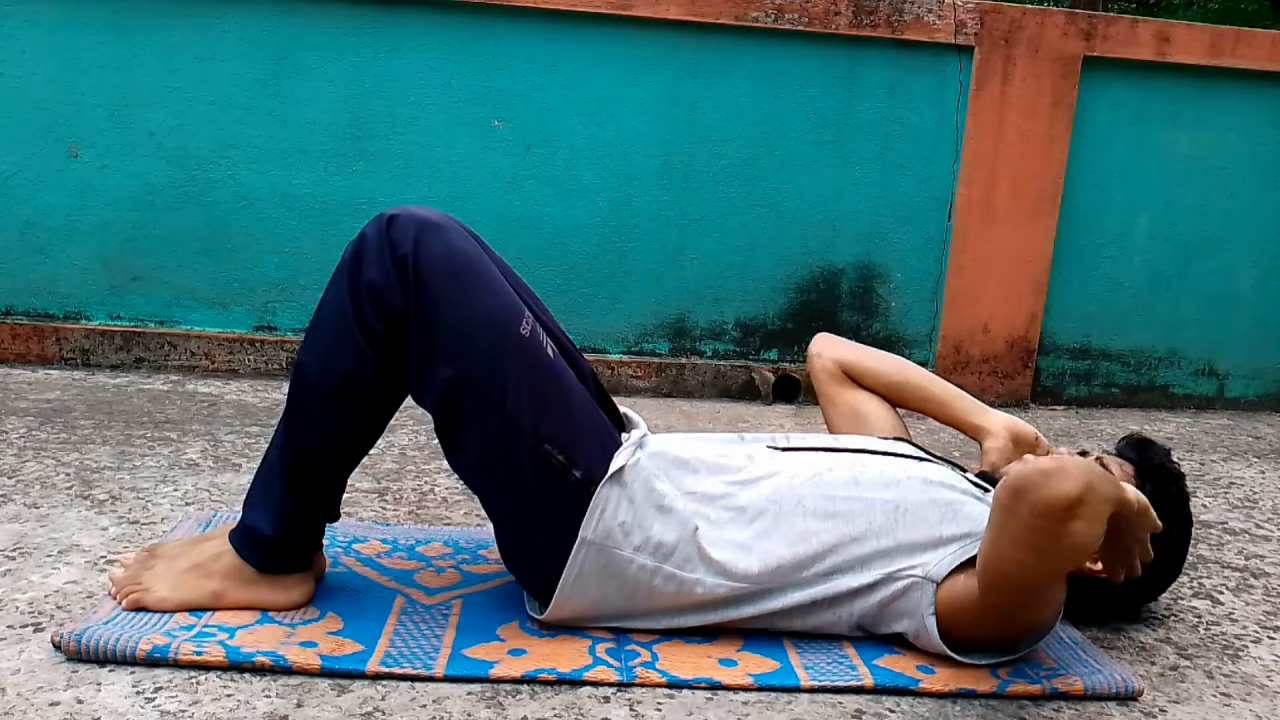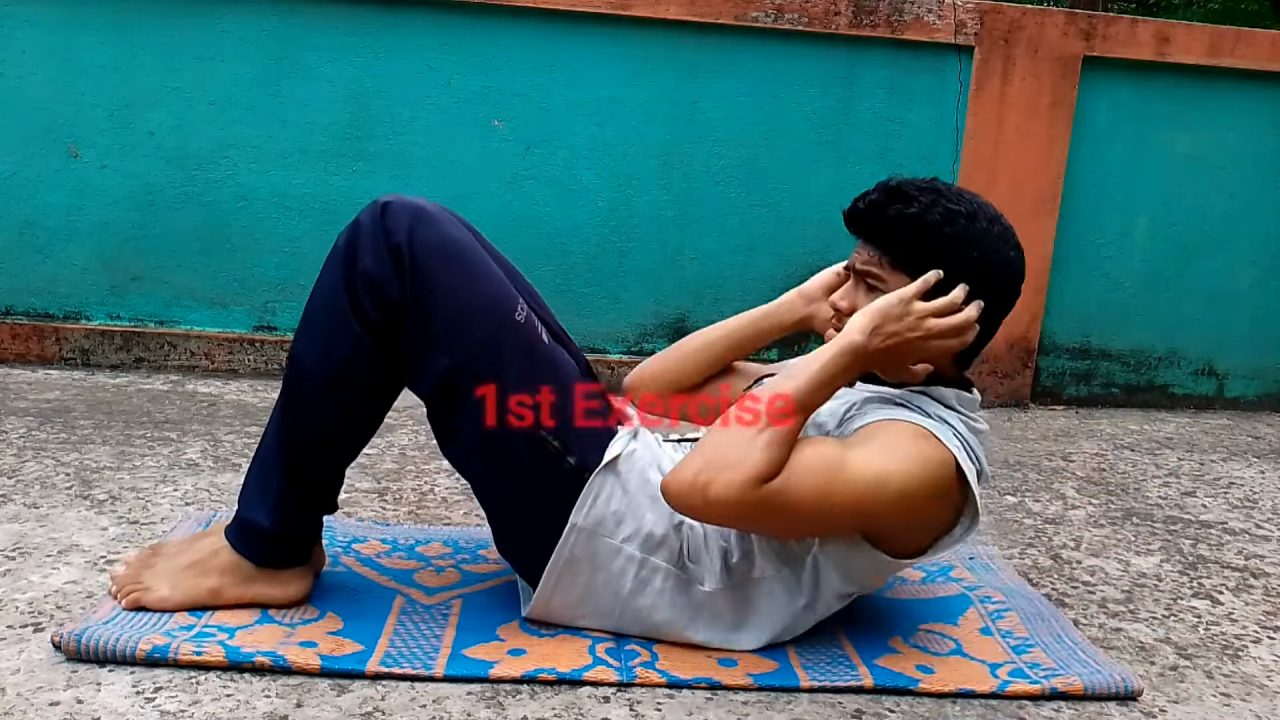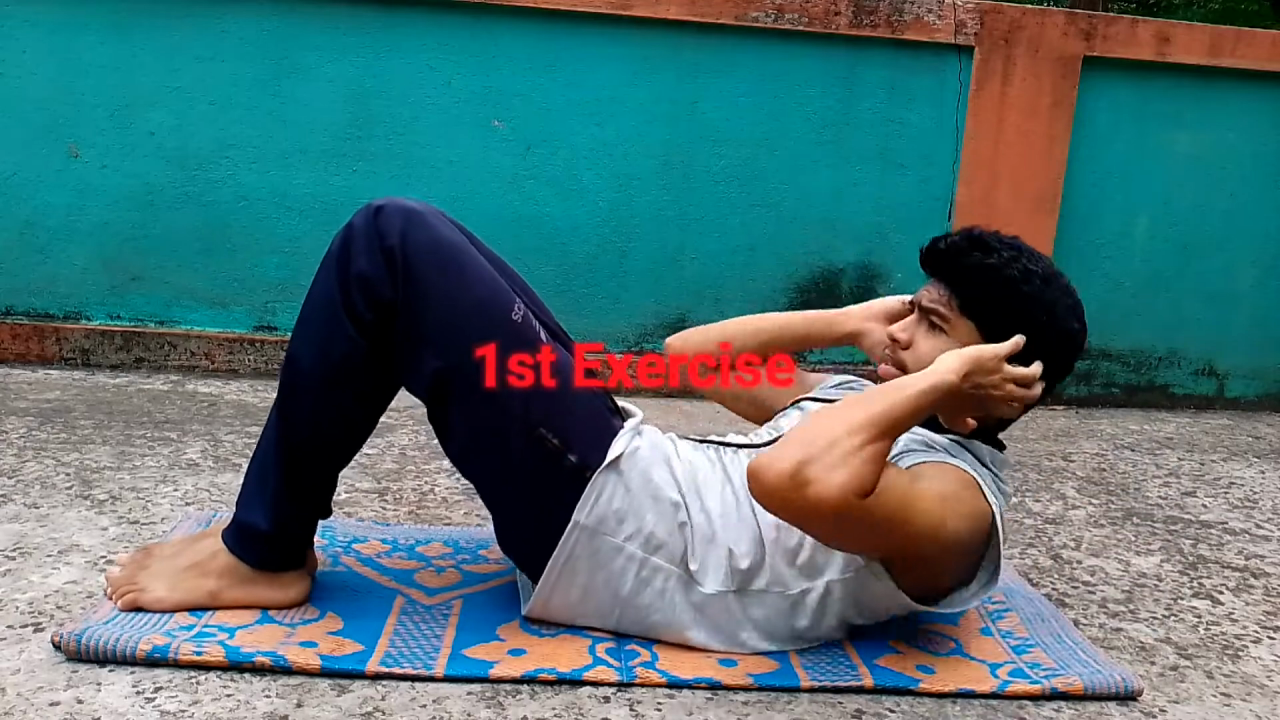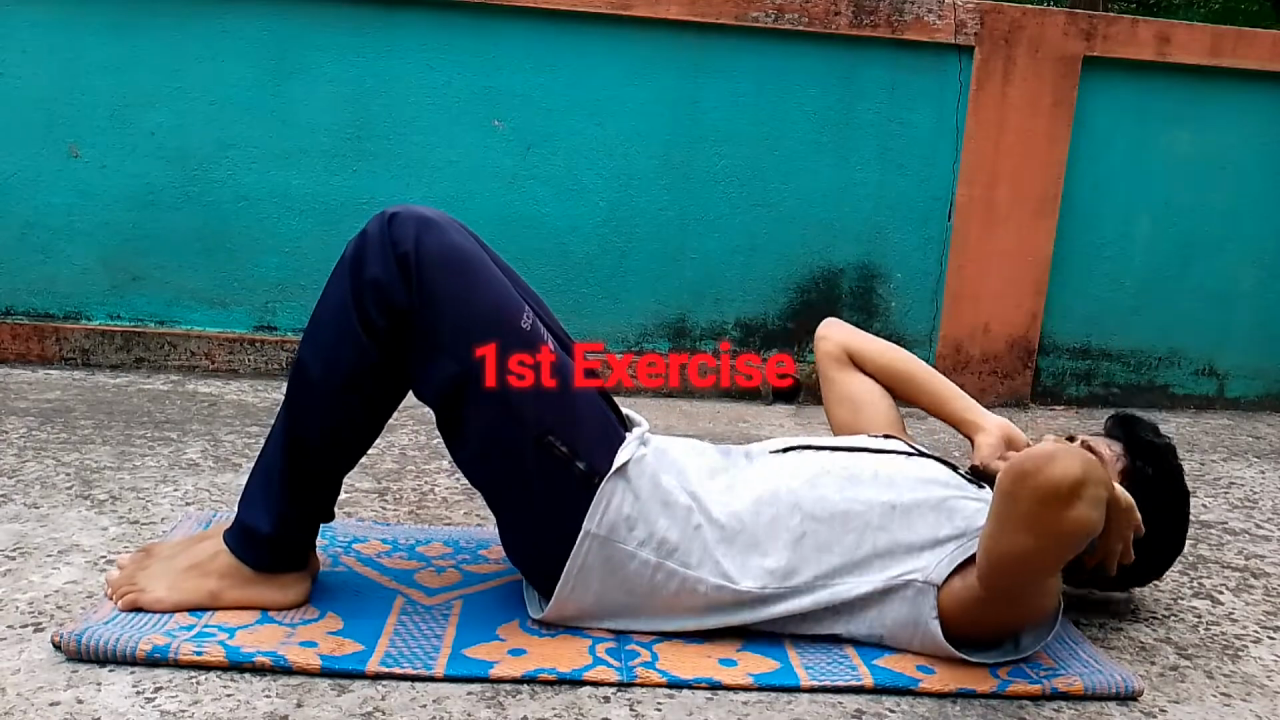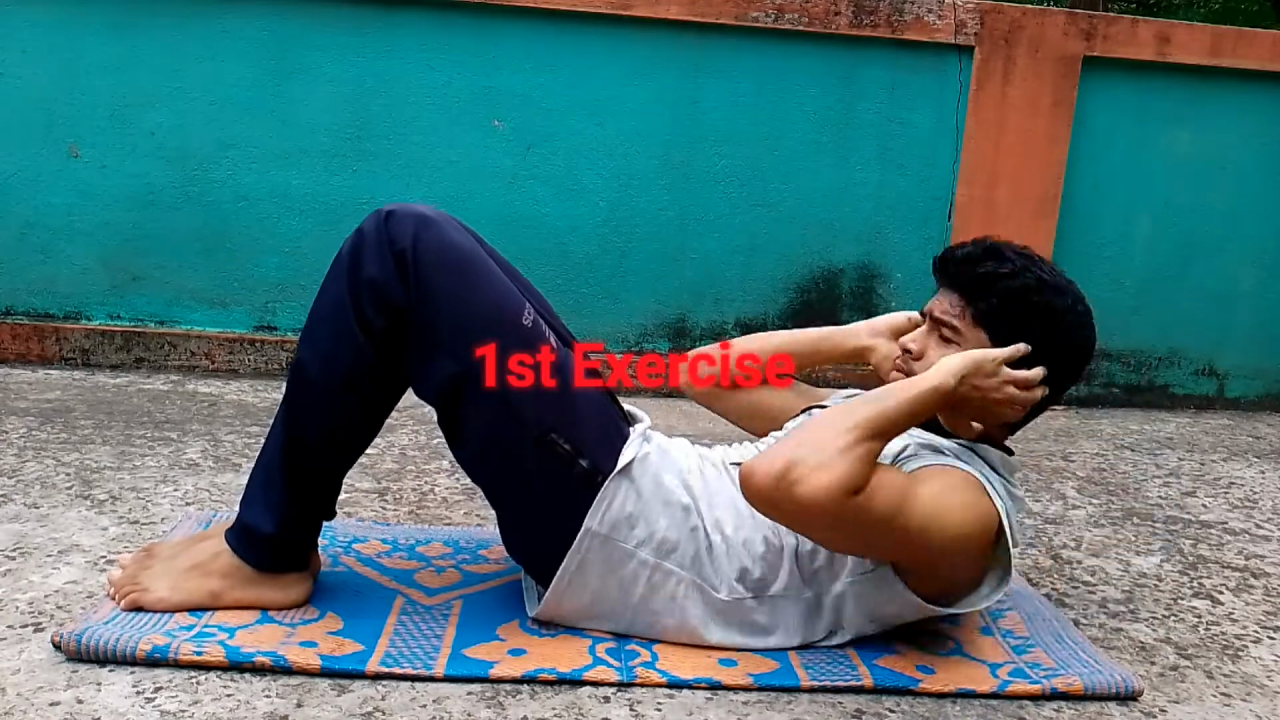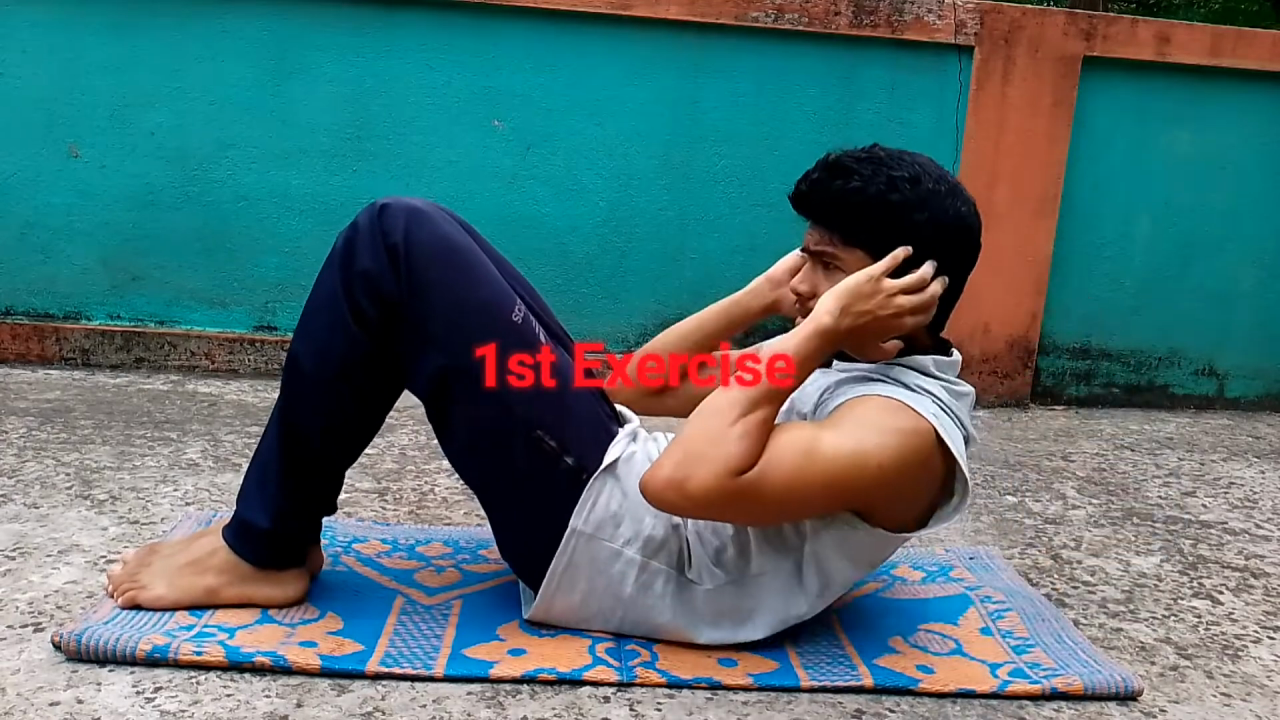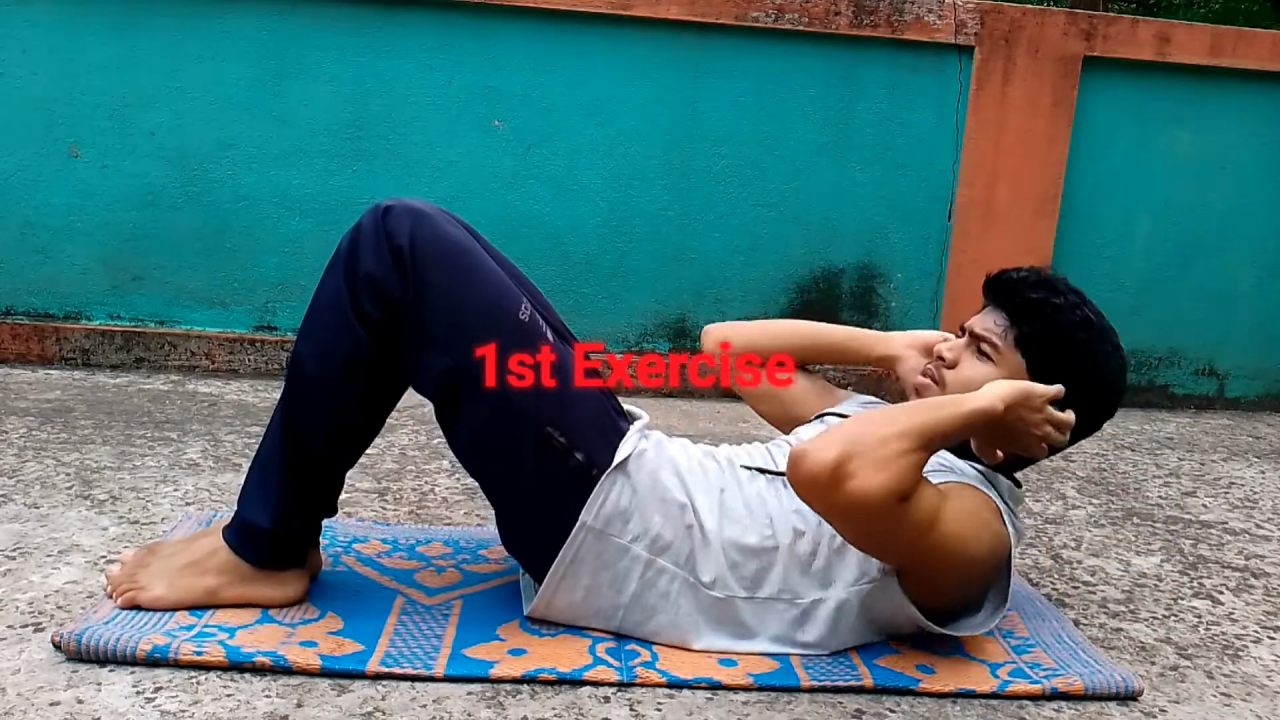
dt=0.5s
person 1, frame 1
left shoulder: (1007, 599)
right shoulder: (940, 484)
left elbow: (1048, 493)
right elbow: (828, 351)
left wrist: (1116, 504)
right wrist: (987, 420)
left hip: (602, 530)
right hip: (634, 470)
left knee: (408, 252)
right knee: (413, 248)
left ankle: (270, 558)
right ankle: (279, 534)
person 1, frame 2
left shoulder: (924, 460)
right shoulder: (870, 387)
left elbow: (705, 484)
right elbow: (652, 384)
left wrist: (846, 347)
right wrist: (798, 312)
left hip: (600, 535)
right hip: (618, 489)
left knee: (399, 239)
right knee: (415, 243)
left ankle: (265, 554)
right ankle: (282, 533)
person 1, frame 3
left shoulder: (956, 507)
right shoulder: (882, 415)
left elbow: (784, 480)
right elbow: (687, 349)
left wrist: (931, 384)
right wrist: (853, 324)
left hip: (605, 534)
right hip: (631, 475)
left knee: (391, 244)
right knee: (404, 242)
left ankle: (265, 554)
right ankle: (272, 533)
person 1, frame 4
left shoulder: (1003, 594)
right shoulder: (928, 482)
left elbow: (1048, 479)
right elbow: (836, 340)
left wrist: (1095, 490)
right wrist: (978, 421)
left hip: (609, 530)
right hip: (640, 473)
left knee: (408, 251)
right knee: (413, 251)
left ankle: (264, 556)
right ankle: (273, 532)
person 1, frame 5
left shoulder: (961, 517)
right shoulder: (904, 439)
left elbow: (778, 483)
right elbow: (706, 371)
left wrist: (929, 388)
right wrist: (862, 342)
left hip: (613, 537)
right hip: (631, 482)
left knee: (405, 249)
right knee: (411, 248)
left ankle: (266, 555)
right ankle: (278, 532)
person 1, frame 6
left shoulder: (904, 433)
right shoulder: (855, 371)
left elbow: (684, 480)
right elbow: (638, 381)
left wrist: (818, 329)
right wrist: (766, 293)
left hip: (606, 543)
right hip: (610, 480)
left knee: (396, 242)
right knee: (406, 243)
left ankle: (263, 552)
right ankle: (278, 530)
person 1, frame 7
left shoulder: (970, 531)
right shoulder: (894, 429)
left elbow: (824, 472)
right elbow: (722, 342)
left wrist: (973, 406)
right wrist: (888, 350)
left hip: (605, 535)
right hip: (631, 477)
left knee: (401, 245)
right knee: (407, 244)
left ankle: (265, 552)
right ankle: (276, 532)
